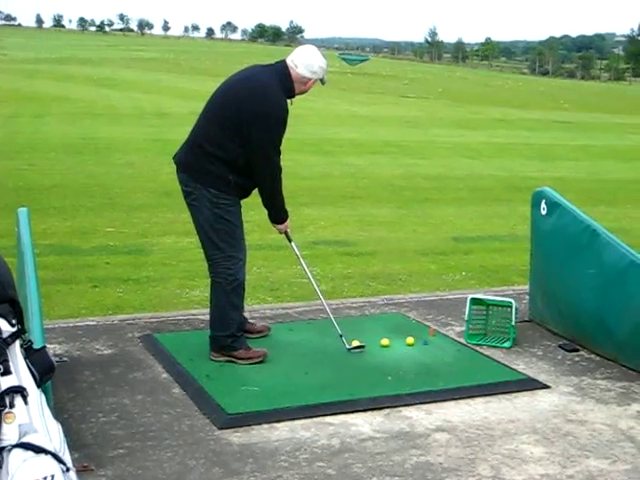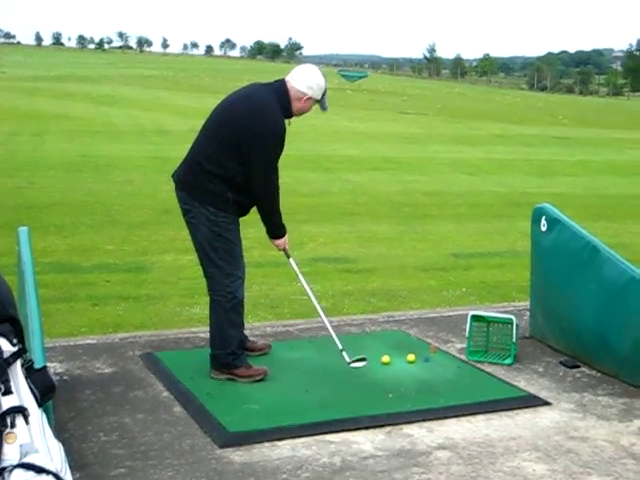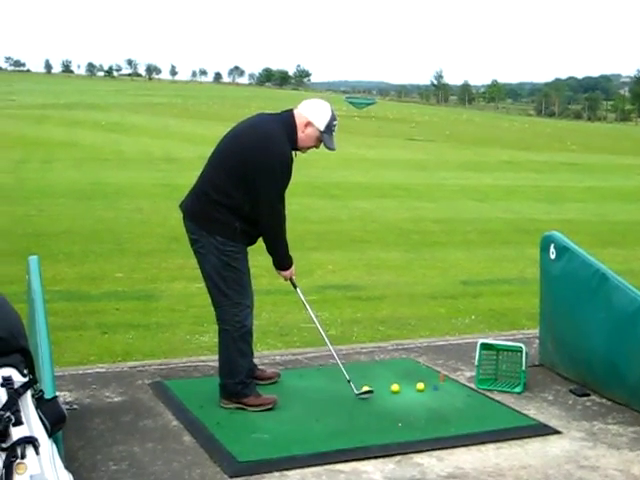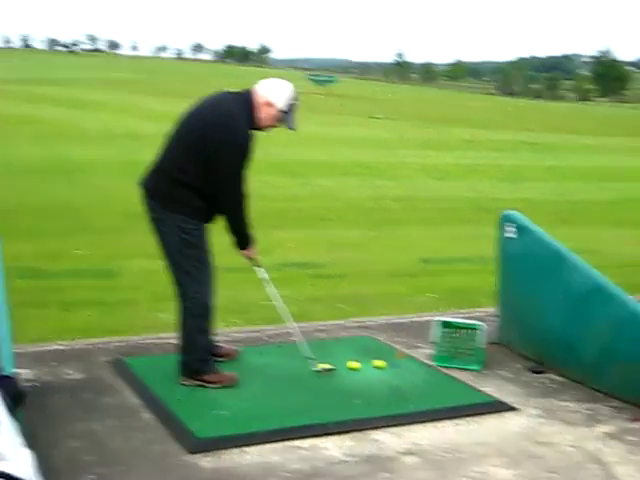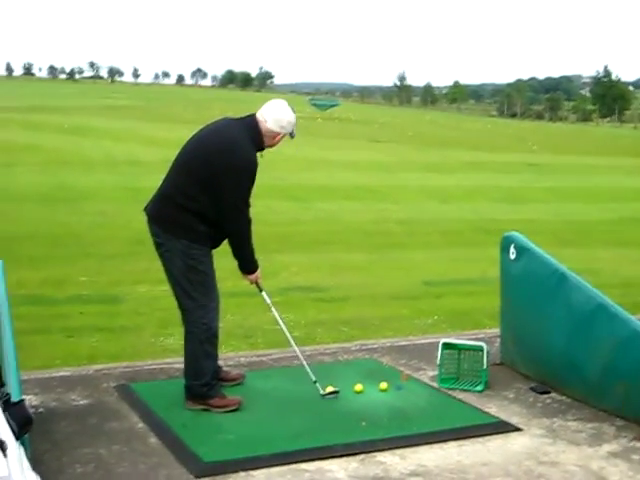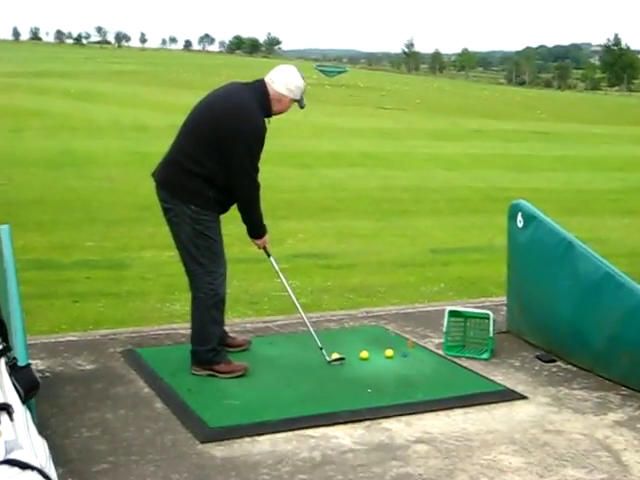
dt=0.5s
person 1, frame 1
left shoulder: (260, 77)
right shoulder: (270, 101)
right elbow: (266, 163)
right wrist: (278, 215)
left hip: (205, 171)
right hip: (210, 180)
left knee: (230, 257)
right knee: (228, 261)
left ankle: (233, 321)
right ankle: (225, 342)
person 1, frame 2
left shoulder: (260, 97)
right shoulder: (267, 118)
right elbow: (264, 179)
right wrist: (276, 229)
left hip: (204, 190)
right hip: (208, 198)
left knee: (230, 274)
right knee: (227, 279)
left ankle: (234, 339)
right ankle: (226, 360)
person 1, frame 3
left shoulder: (268, 127)
right shoulder: (274, 148)
right elbow: (270, 211)
right wrist: (283, 261)
left hip: (213, 219)
right hip: (216, 227)
left knee: (238, 304)
right knee: (235, 308)
left ankle: (243, 368)
right ankle: (235, 389)
person 1, frame 4
left shoulder: (228, 106)
right shoulder: (233, 127)
right elbow: (229, 190)
right wrist: (243, 240)
left hip: (172, 195)
right hip: (176, 203)
left knee: (197, 280)
right knee: (196, 284)
left ankle: (202, 345)
right ankle: (195, 366)
person 1, frame 5
left shoulder: (230, 131)
right shoulder: (239, 154)
right elbow: (236, 216)
right wrist: (249, 265)
left hip: (176, 221)
right hip: (181, 230)
left knee: (204, 306)
right knee: (202, 310)
left ankle: (208, 370)
right ankle: (201, 391)
person 1, frame 6
left shoulder: (239, 95)
right shoulder: (247, 119)
right elbow: (244, 180)
right wrist: (257, 230)
left hip: (185, 186)
right hip: (189, 196)
left knee: (211, 270)
right knee: (209, 275)
left ankle: (214, 335)
right ankle: (206, 357)
